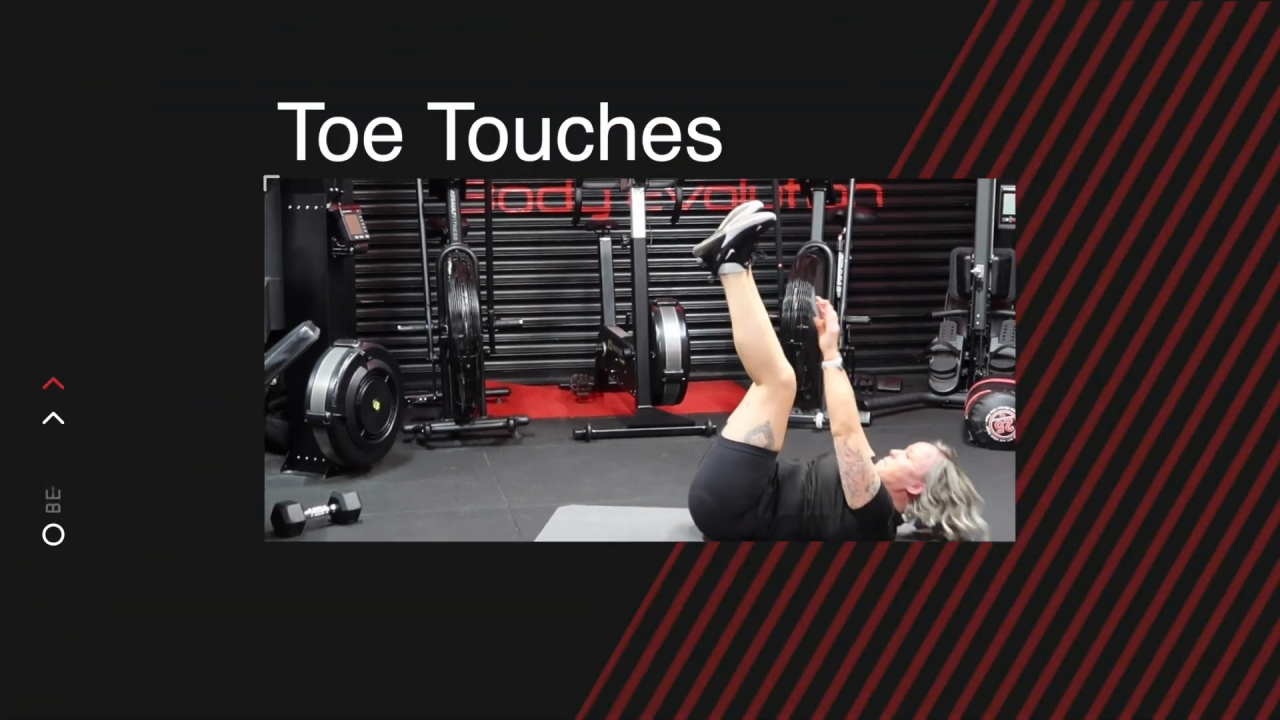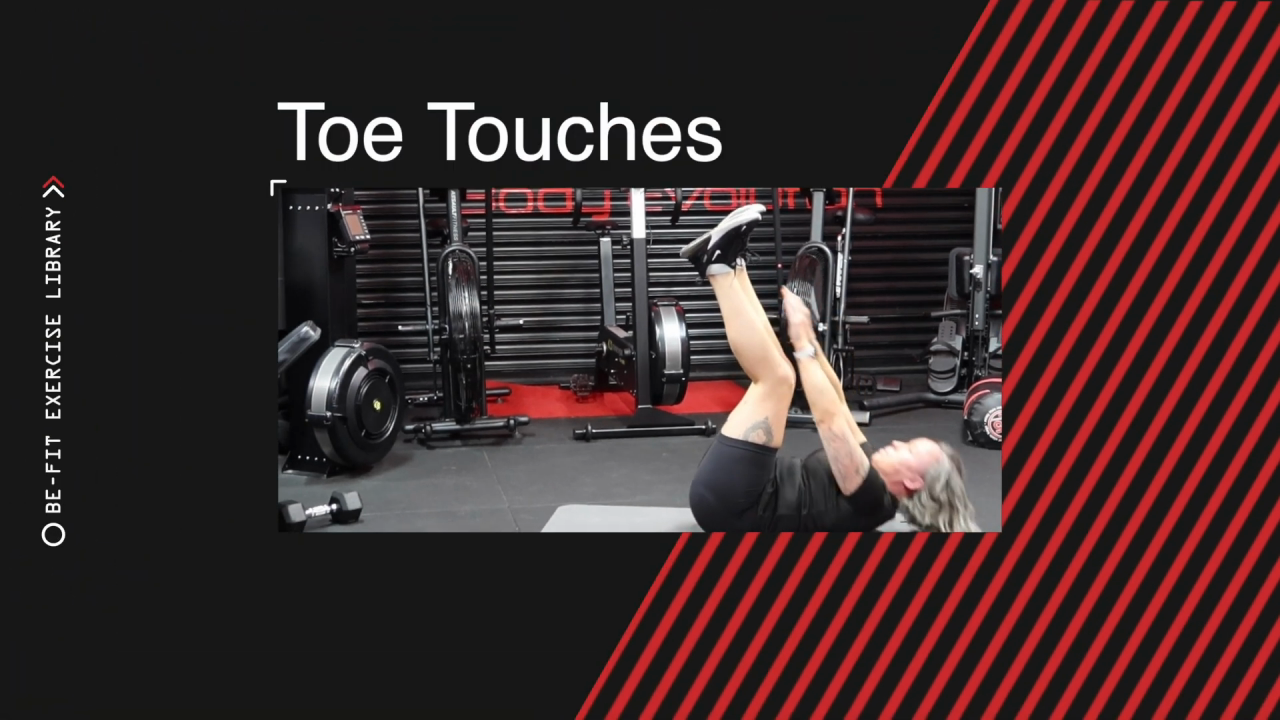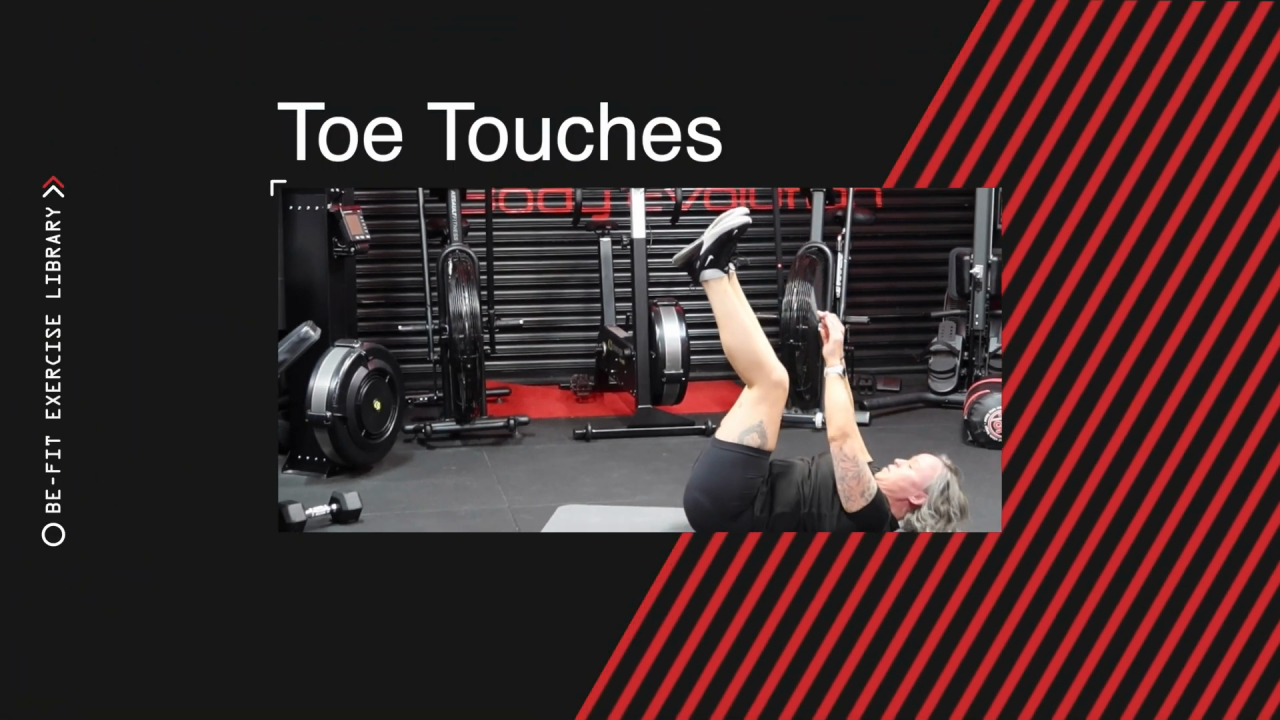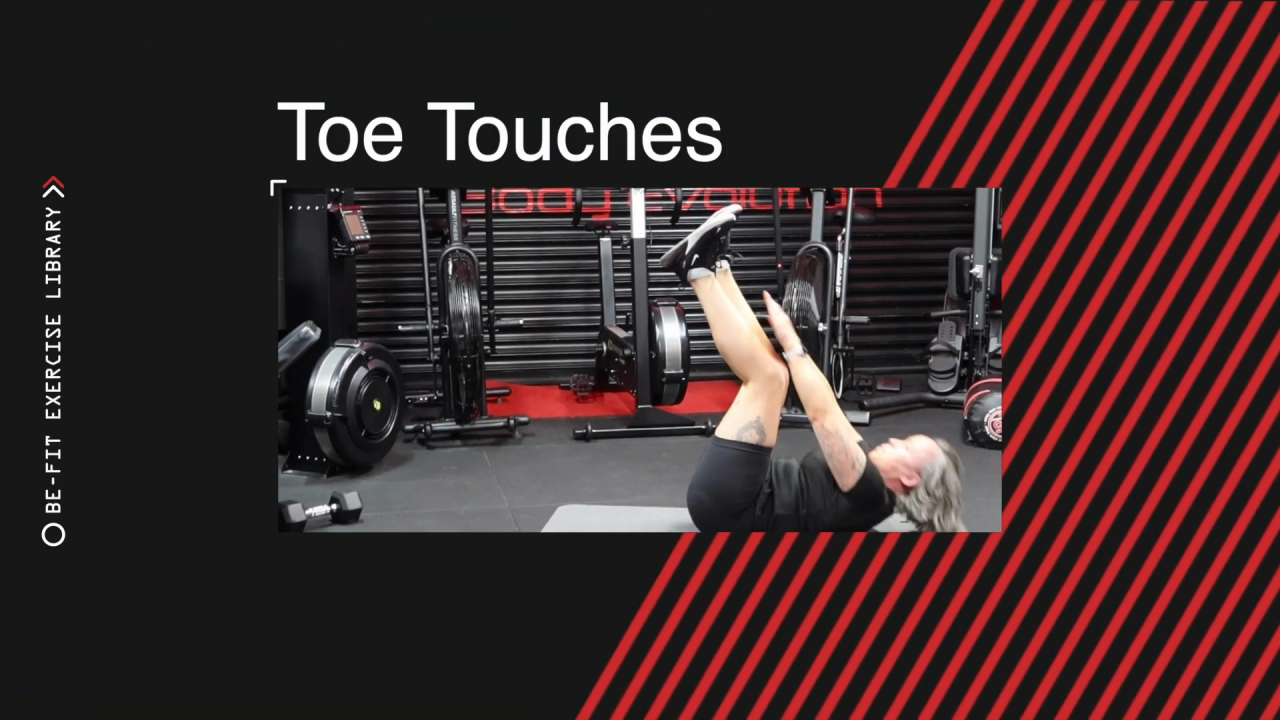
dt=1s
person 1, frame 1
left shoulder: (876, 514)
right shoulder: (880, 484)
left elbow: (845, 429)
right elbow: (849, 424)
left wrist: (830, 353)
right wrist: (833, 347)
left hip: (723, 506)
right hip: (729, 502)
left knee: (777, 379)
right knee: (775, 377)
left ankle: (731, 264)
right ankle: (733, 264)
person 1, frame 2
left shoulder: (871, 495)
right shoulder: (875, 473)
left elbow: (829, 416)
right elbow: (836, 400)
left wrist: (802, 344)
right wrist: (807, 337)
left hip: (723, 501)
right hip: (728, 493)
left knee: (777, 377)
right knee: (776, 375)
left ankle: (718, 265)
right ankle: (724, 260)
person 1, frame 3
left shoulder: (873, 516)
right shoulder: (876, 487)
left elbow: (841, 435)
right elbow: (847, 429)
left wrist: (834, 364)
right wrist: (836, 356)
left hip: (720, 505)
right hip: (726, 502)
left knee: (770, 381)
right knee: (767, 378)
left ankle: (712, 270)
right ankle: (719, 269)
person 1, frame 4
left shoulder: (870, 492)
right shoulder: (869, 473)
left elbow: (823, 415)
right elbow: (828, 412)
left wrist: (789, 343)
right wrist: (789, 342)
left hip: (722, 507)
right hip: (725, 497)
left knee: (768, 376)
right knee: (769, 373)
left ankle: (699, 268)
right ankle: (713, 265)
